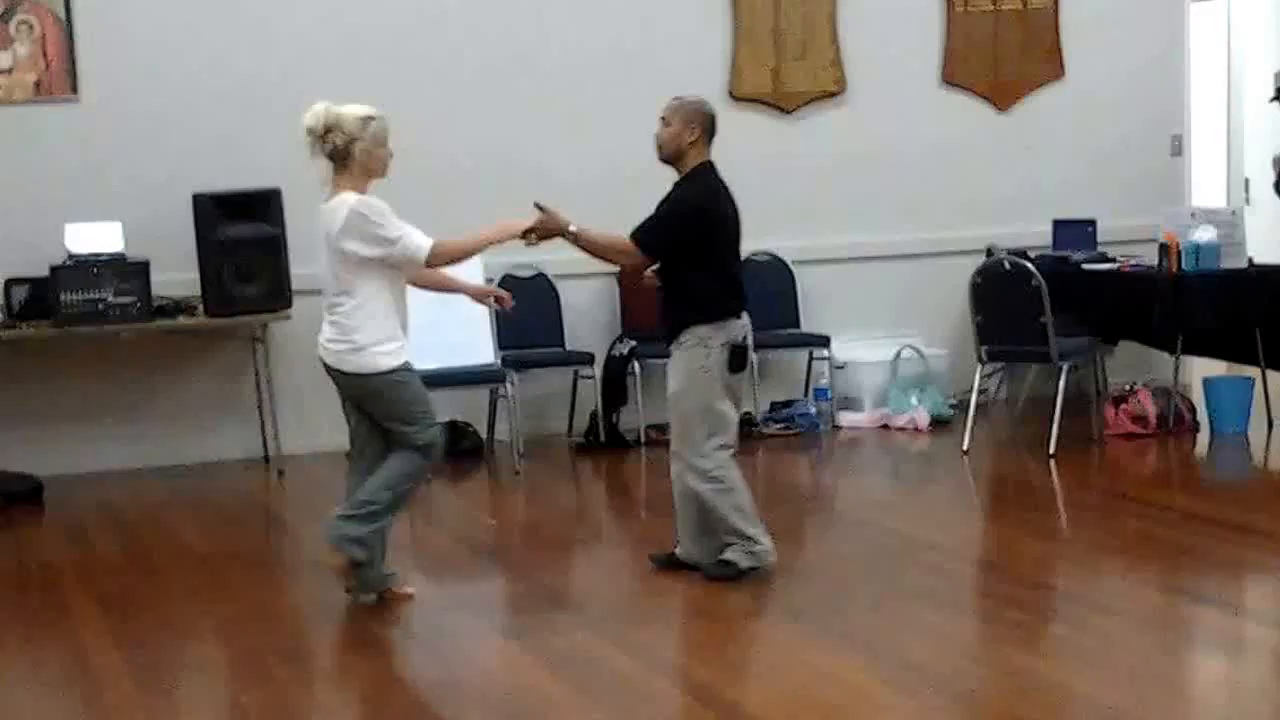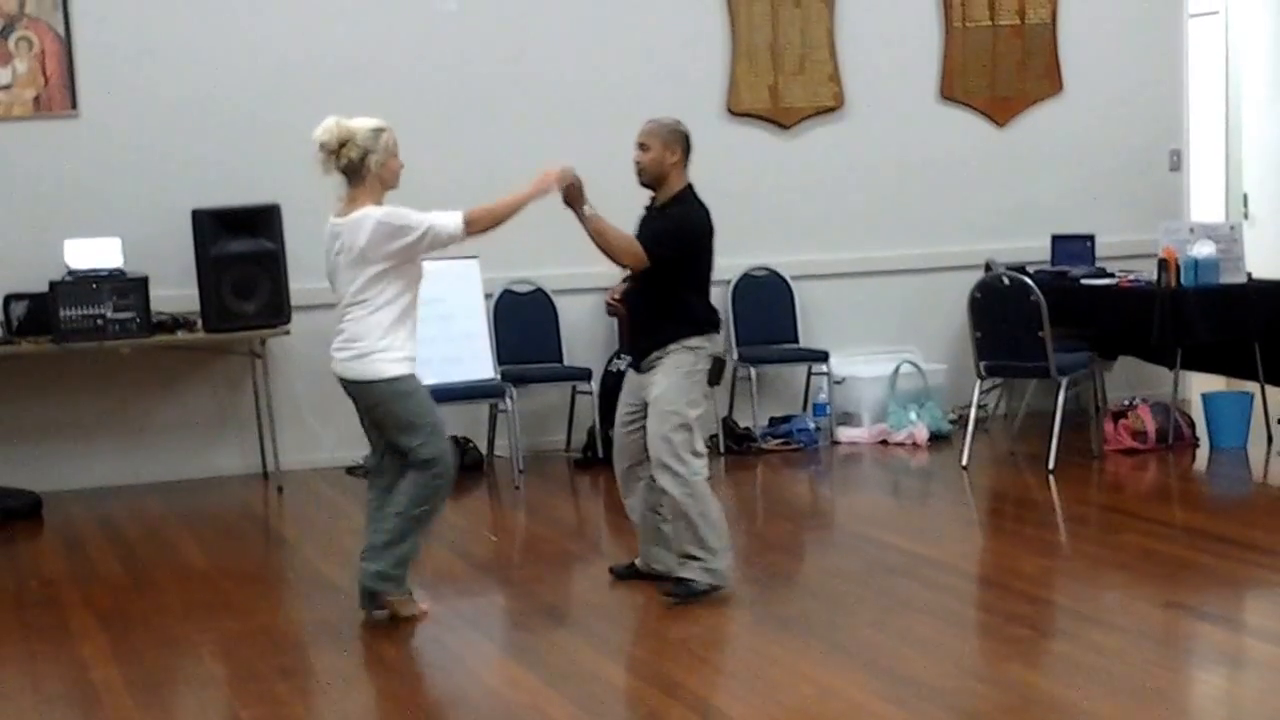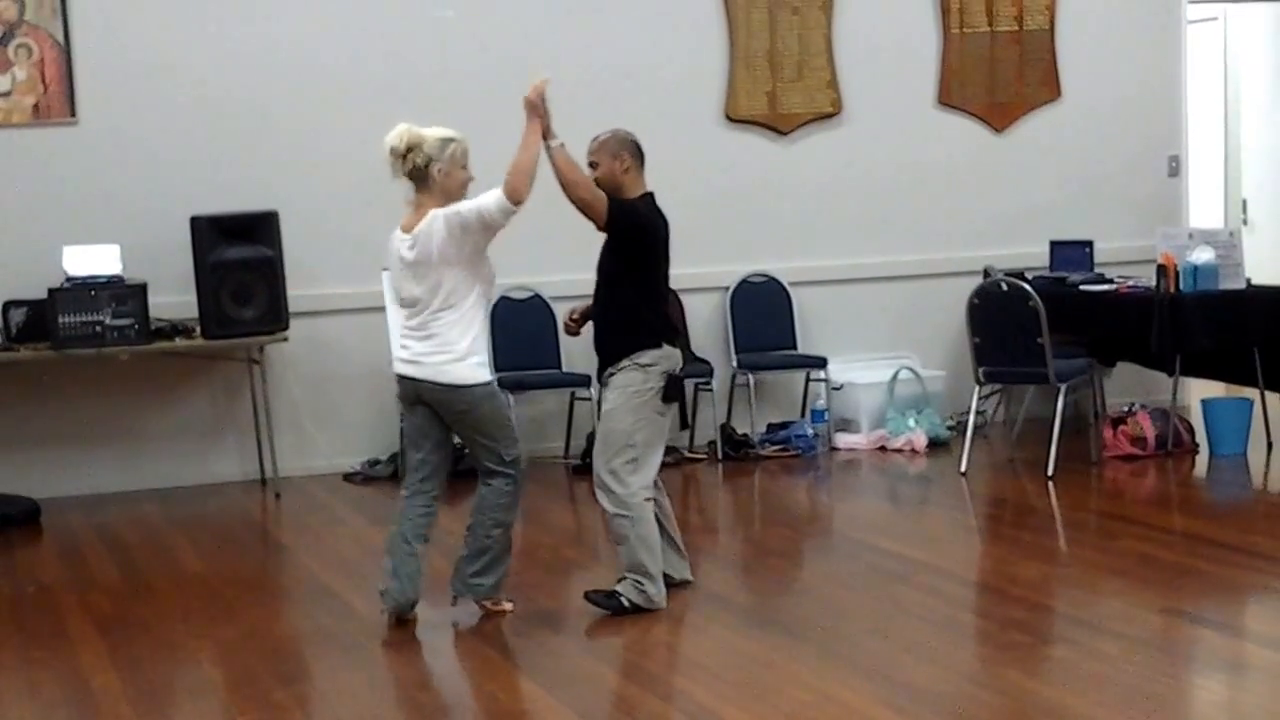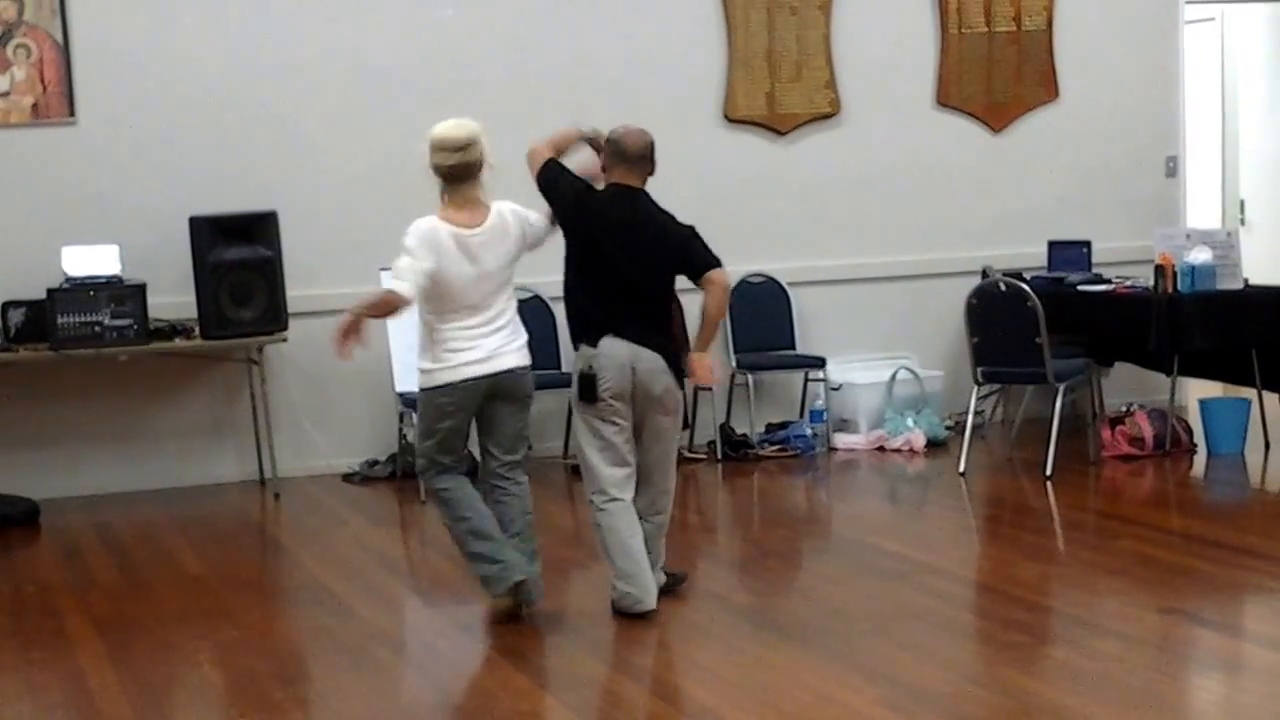
dt=0.7s
person 1, frame 1
left shoulder: (343, 208)
right shoulder: (361, 210)
left elbow: (406, 266)
right elbow: (430, 253)
left wrist: (470, 289)
right wrist: (499, 233)
left hip: (351, 355)
right hip: (372, 359)
left knee: (373, 455)
right knee: (423, 446)
left ankle: (367, 574)
right ankle: (354, 531)
person 1, frame 2
left shoulder: (341, 224)
right shoulder: (385, 222)
right elbow: (469, 224)
right wrist: (535, 189)
left hip: (367, 366)
right hip: (381, 370)
left knee: (394, 470)
right knee: (434, 462)
left ankle: (384, 588)
right ankle: (382, 574)
person 1, frame 3
left shoulder: (403, 234)
right shoulder: (456, 223)
right elbow: (515, 191)
right wrist: (533, 121)
left hip: (418, 374)
right hip: (459, 375)
left knee: (422, 484)
right knee: (503, 469)
left ankle: (399, 592)
right ankle: (478, 585)
person 1, frame 4
left shoulder: (425, 233)
right shoulder: (509, 218)
left elbow: (395, 300)
right elbow: (547, 224)
left wrist: (356, 317)
left hip: (452, 375)
right hip: (513, 365)
left knee: (442, 472)
right knee: (508, 472)
left ankle: (502, 571)
right ankle: (519, 579)
person 2, frame 1
left shoulder: (692, 198)
right shoulder: (706, 191)
left elbow: (631, 252)
left wrist: (565, 230)
right wrist: (665, 271)
left hip: (706, 339)
right hip: (702, 335)
left knee: (704, 452)
right knee: (689, 450)
left ankle: (749, 545)
right ankle: (699, 547)
person 2, frame 2
left shoulder: (687, 216)
right shoulder: (656, 210)
left elbow: (631, 256)
left wrist: (582, 207)
right wrist: (625, 290)
left hip: (681, 353)
right hip: (645, 356)
left knee: (672, 459)
right knee: (632, 461)
left ankle: (707, 562)
right ankle: (659, 557)
person 2, frame 3
left shoulder: (641, 219)
right shoulder: (632, 223)
left elbow: (583, 197)
left wrist: (549, 136)
right wrist: (588, 311)
left hip: (643, 366)
right hip: (637, 363)
left knee: (619, 479)
right knee: (638, 476)
left ankle: (643, 589)
right ankle: (670, 566)
person 2, frame 4
left shoulder: (582, 207)
right shoulder: (671, 229)
left elbow: (539, 155)
right elbow: (717, 284)
left wrist: (580, 135)
right wrist: (699, 351)
left hip: (599, 360)
right hip: (657, 360)
left knee: (611, 486)
right knee: (656, 482)
left ankle: (636, 592)
right ankle: (650, 576)
